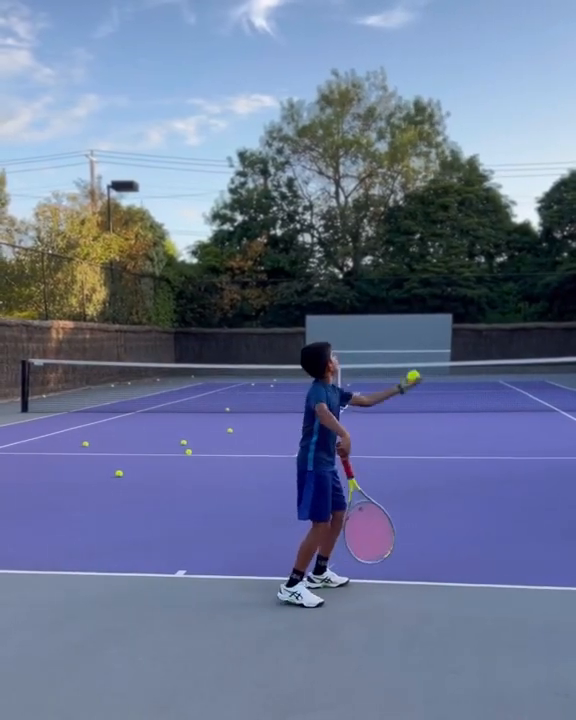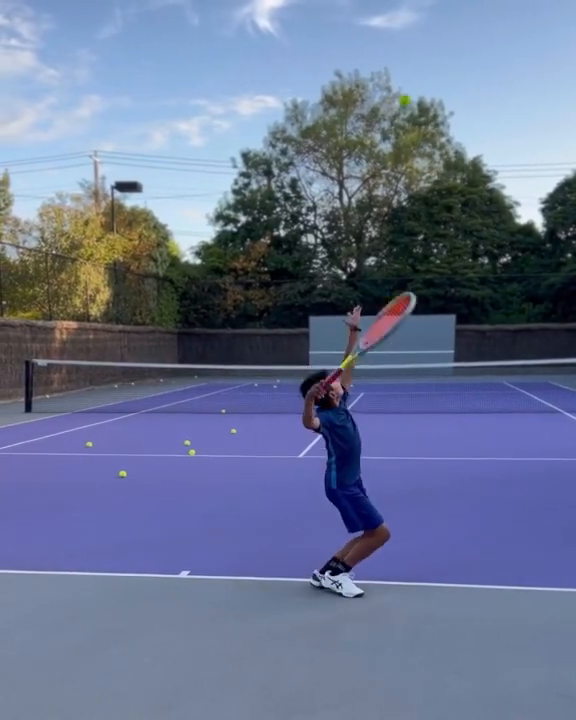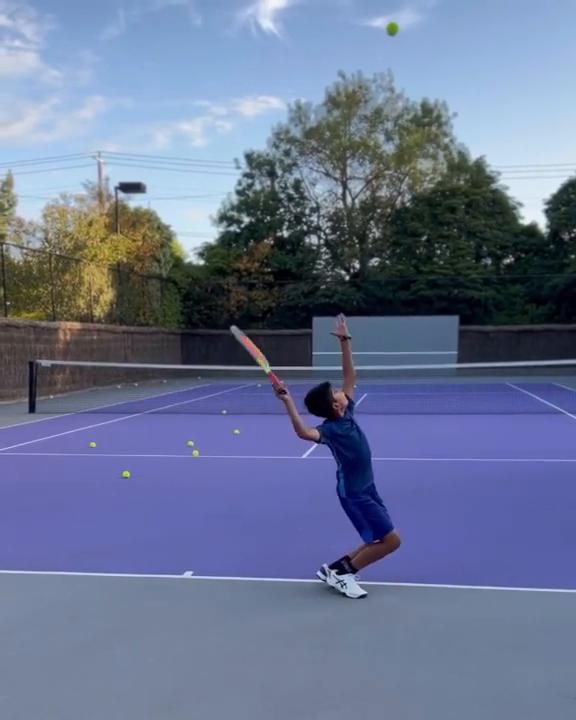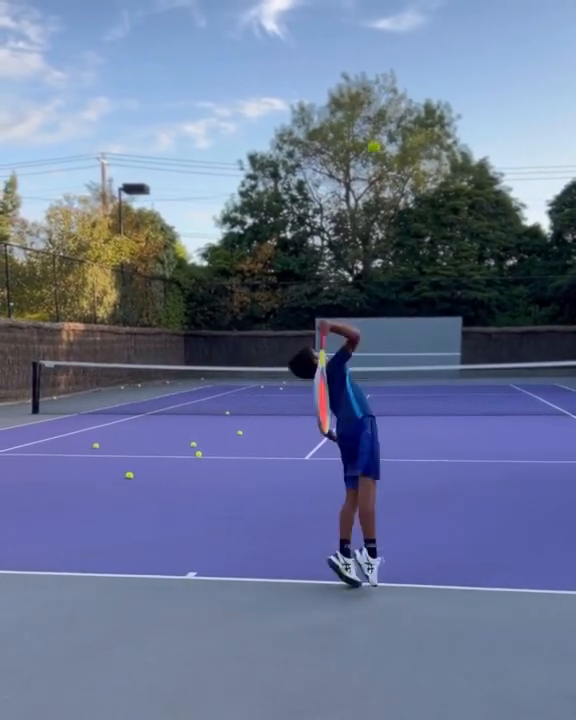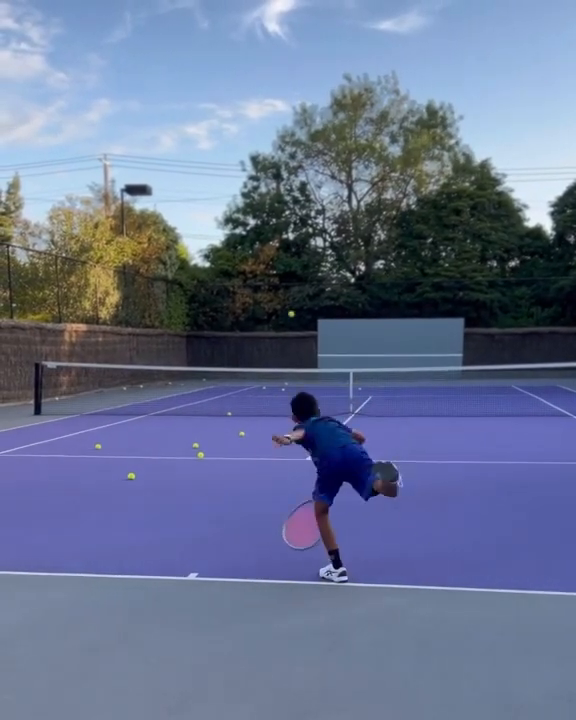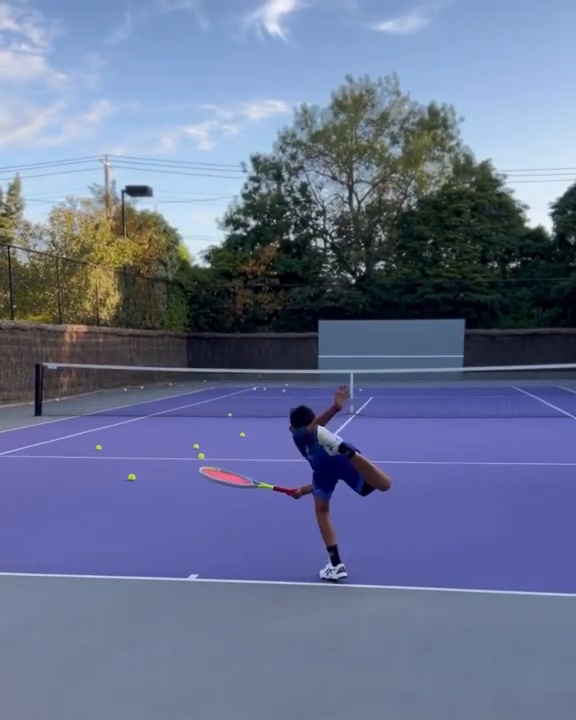
dt=0.3s
person 1, frame 1
left shoulder: (334, 390)
right shoulder: (317, 390)
left elbow: (364, 401)
right elbow: (323, 412)
left wrist: (397, 389)
right wrist: (342, 434)
left hip: (326, 465)
right hip: (313, 466)
left knee: (339, 516)
right knee: (320, 525)
left ankle: (319, 572)
right ankle: (292, 585)
person 1, frame 2
left shoulder: (341, 405)
right shoulder: (327, 417)
right elbow: (308, 422)
left wrist: (354, 330)
right wrist: (310, 397)
left hip: (351, 482)
right hip: (342, 486)
left knee: (369, 533)
right knee: (380, 533)
left ankle: (327, 572)
right ankle: (337, 573)
person 1, frame 3
left shoulder: (346, 415)
right shoulder: (332, 428)
left elbow: (348, 374)
right elbow: (303, 432)
left wrist: (344, 341)
right wrist: (286, 401)
left hip: (366, 490)
right hip: (354, 494)
left knee: (383, 540)
right knee: (392, 541)
left ankle: (337, 569)
right ankle: (338, 571)
person 1, frame 4
left shoulder: (330, 379)
right shoulder: (333, 366)
right elbow: (355, 336)
right wrist: (331, 326)
left hip: (347, 434)
right hip: (360, 428)
left knee: (353, 496)
right knee: (367, 489)
left ankle: (344, 554)
right ankle: (370, 554)
person 1, frame 5
left shoulder: (301, 428)
right shoulder: (331, 421)
left elbow: (299, 433)
right elbow: (360, 437)
left wrist: (289, 438)
left hip: (330, 463)
right hip: (356, 456)
left knee: (321, 513)
right knee: (390, 490)
left ankle: (336, 567)
right ankle: (383, 477)
person 1, frame 6
left shoulder: (300, 436)
right shoulder: (317, 437)
left elbow: (316, 425)
left wrist: (334, 408)
right wrist: (304, 490)
left hip: (324, 458)
right hip: (343, 458)
left knee: (322, 511)
right knee: (384, 484)
left ankle: (335, 564)
right ankle: (343, 450)
